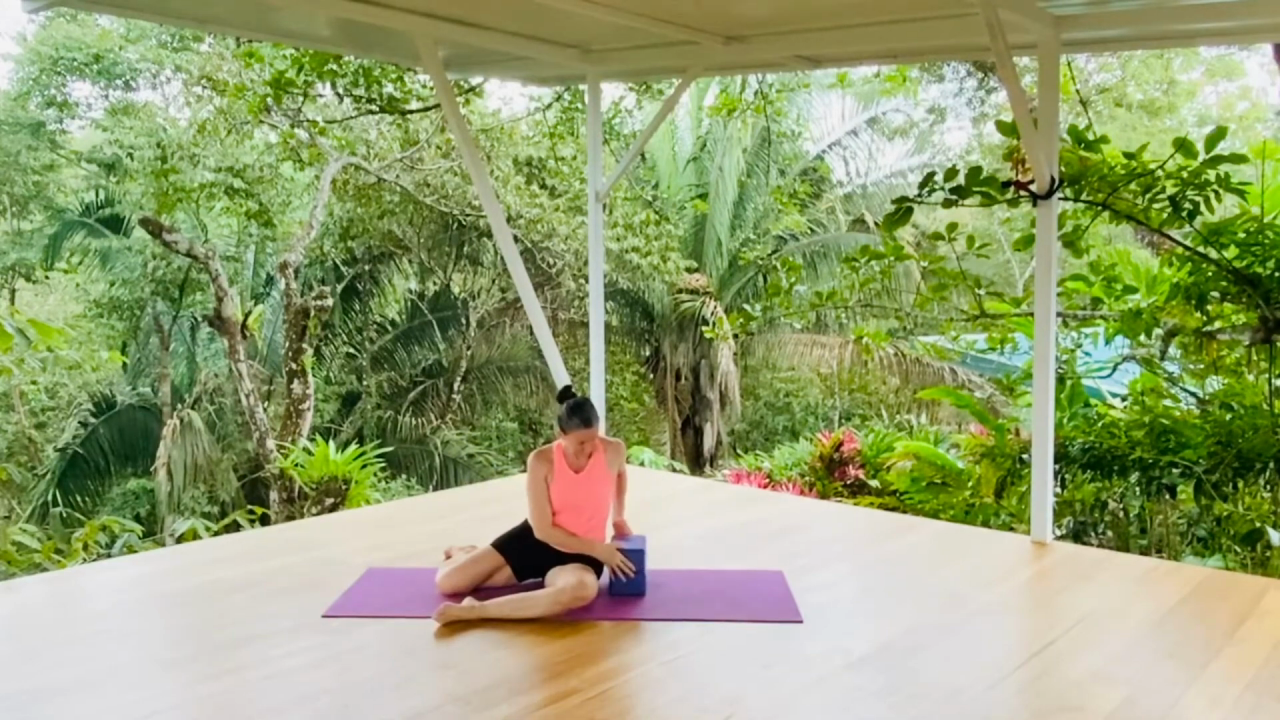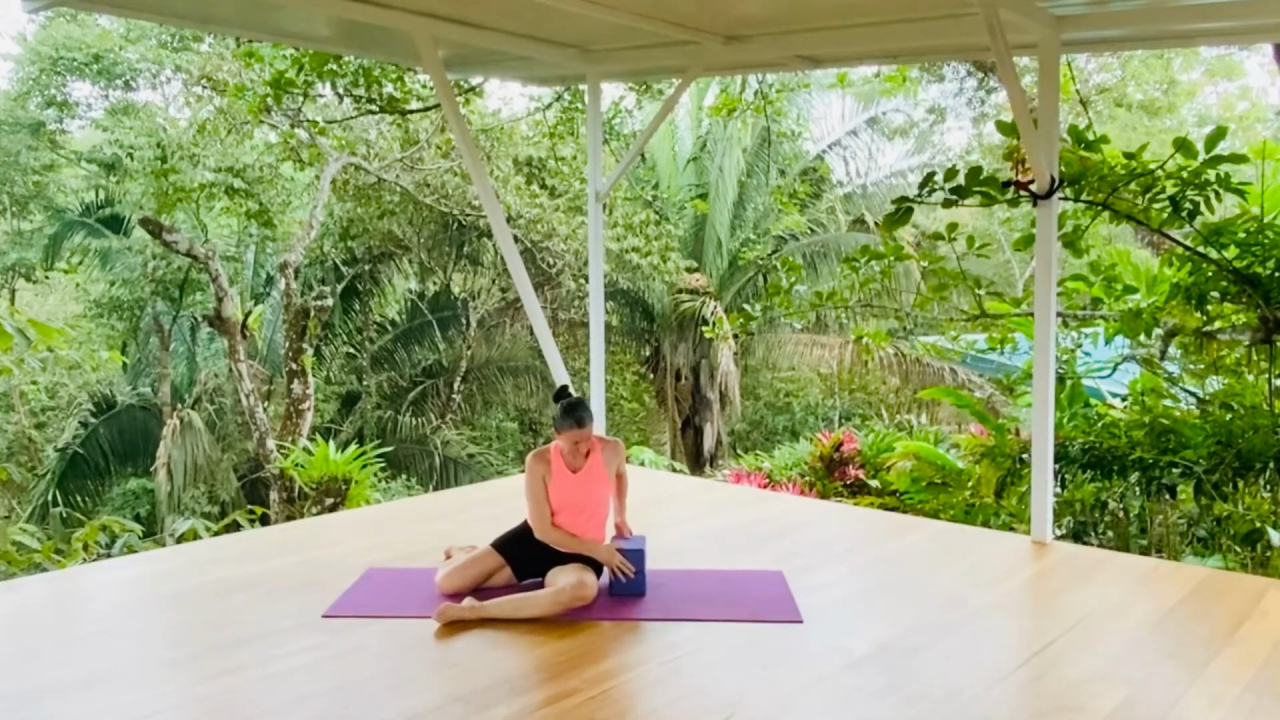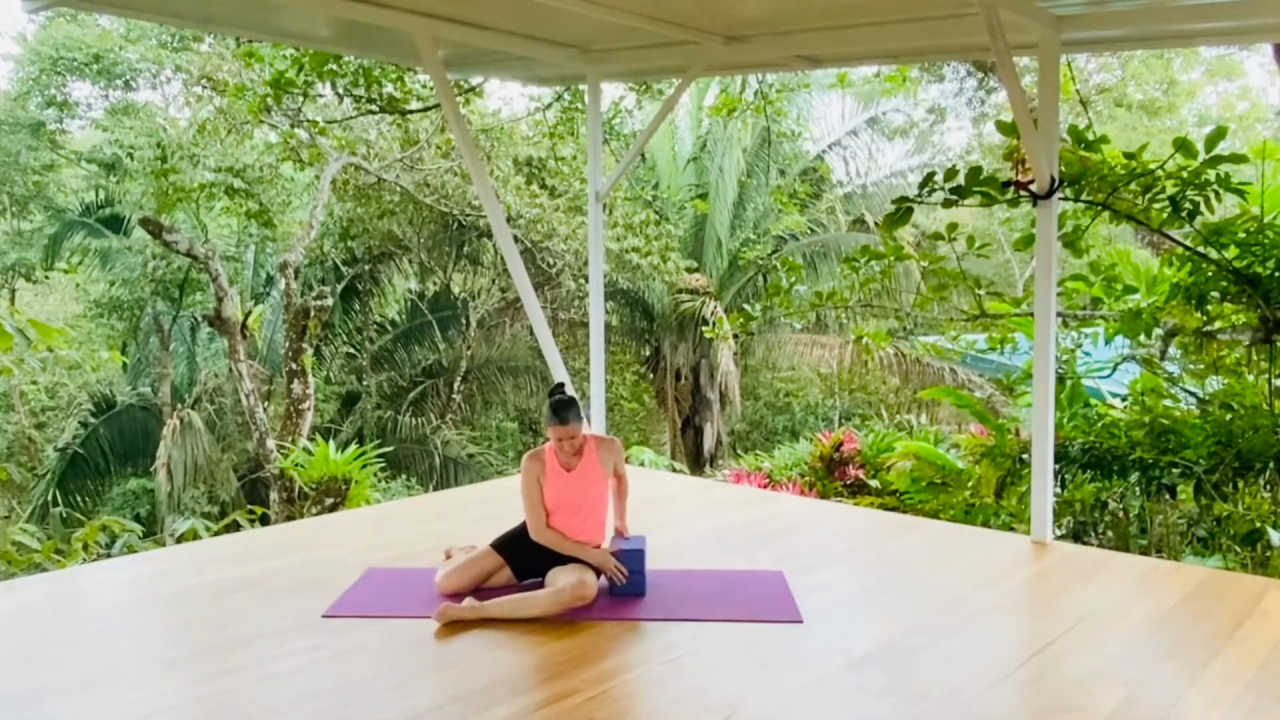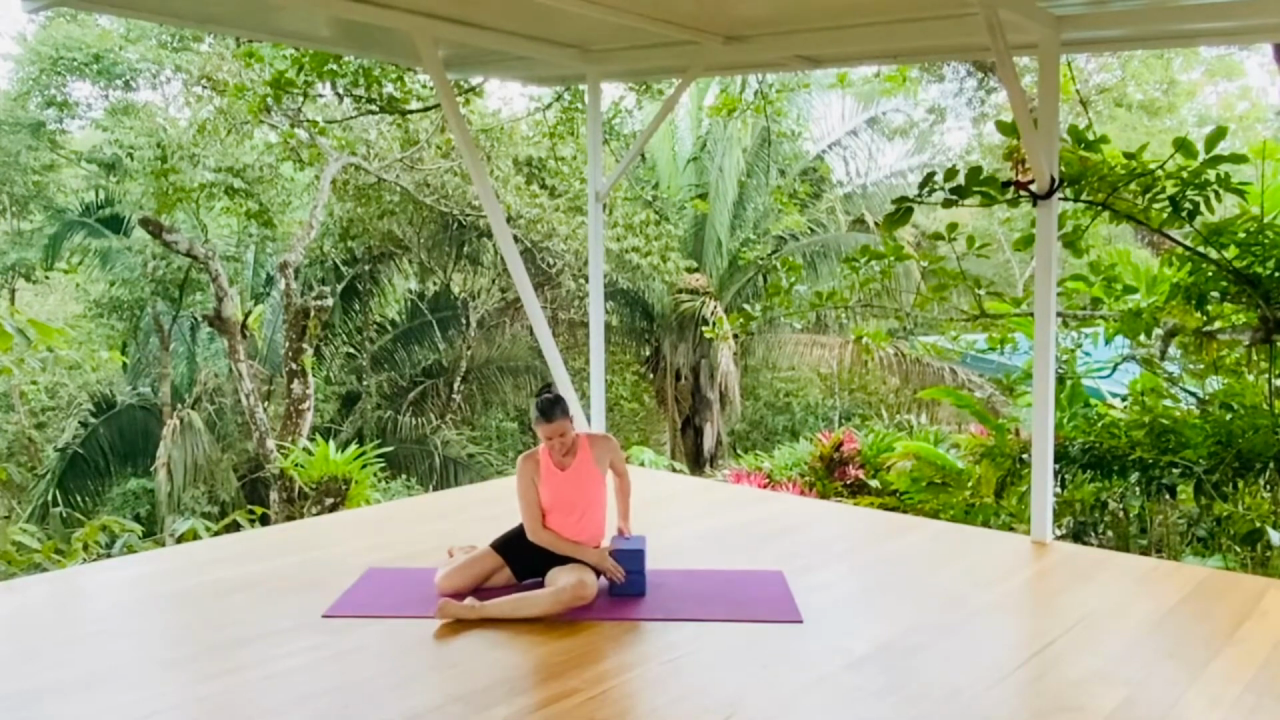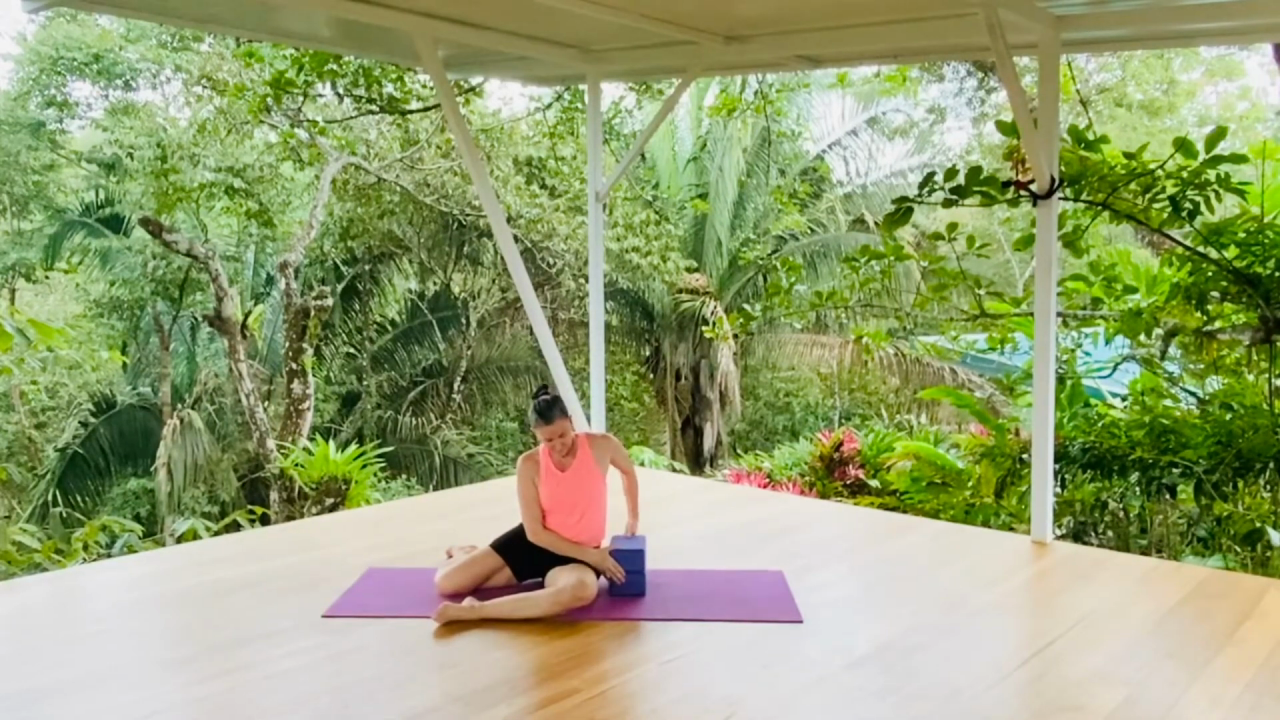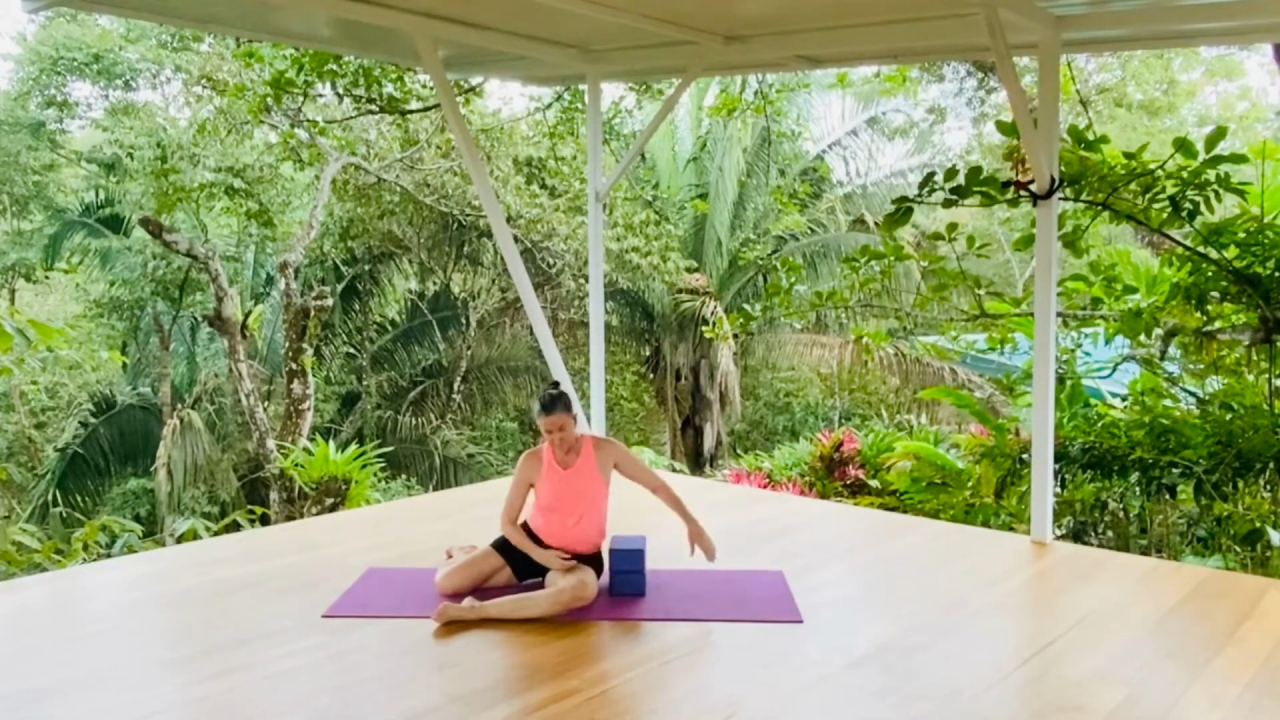
dt=0.5s
person 1, frame 1
left shoulder: (614, 450)
right shoulder: (541, 461)
right elbow: (543, 530)
left wrist: (619, 517)
right wrist: (598, 549)
left hip: (579, 556)
right hip: (534, 540)
left knee: (581, 590)
right knee: (447, 582)
left ankle: (476, 610)
right ankle: (468, 554)
person 1, frame 2
left shoulder: (612, 450)
right shoulder: (539, 462)
right elbow: (542, 530)
left wrist: (621, 517)
right wrist: (598, 550)
left hip: (579, 555)
right hip: (533, 540)
left knee: (582, 589)
right knee: (447, 582)
left ankle: (476, 610)
right ankle: (468, 554)
person 1, frame 3
left shoulder: (608, 448)
right shoulder: (534, 462)
left elbow: (620, 476)
right elbow: (538, 530)
left wrist: (620, 520)
right wrist: (592, 554)
left hip: (578, 556)
right hip: (533, 541)
left knee: (582, 589)
right knee: (446, 582)
left ankle: (477, 610)
right ankle: (467, 554)
person 1, frame 4
left shoulder: (603, 446)
right shoulder: (529, 464)
left elbow: (622, 474)
right elbow: (534, 531)
left wrist: (623, 520)
right wrist: (590, 555)
left hip: (578, 556)
right hip: (531, 542)
left knee: (582, 589)
right knee: (446, 583)
left ankle: (476, 610)
right ankle: (470, 555)
person 1, frame 5
left shoulder: (601, 445)
right shoulder: (529, 465)
left elbow: (628, 471)
right elbow: (535, 531)
left wrist: (633, 518)
right wrist: (590, 555)
left hip: (580, 555)
right hip: (533, 542)
left knee: (582, 589)
right knee: (446, 582)
left ankle: (476, 610)
right ankle: (468, 554)
person 1, frame 6
left shoulder: (605, 450)
right shoulder: (531, 462)
left elbow: (657, 485)
right elbow: (508, 522)
left wrist: (692, 524)
right wrist: (539, 555)
left hip: (580, 555)
right hip: (534, 542)
left knee: (581, 589)
right knee: (447, 582)
left ankle: (477, 610)
right ankle: (468, 554)
